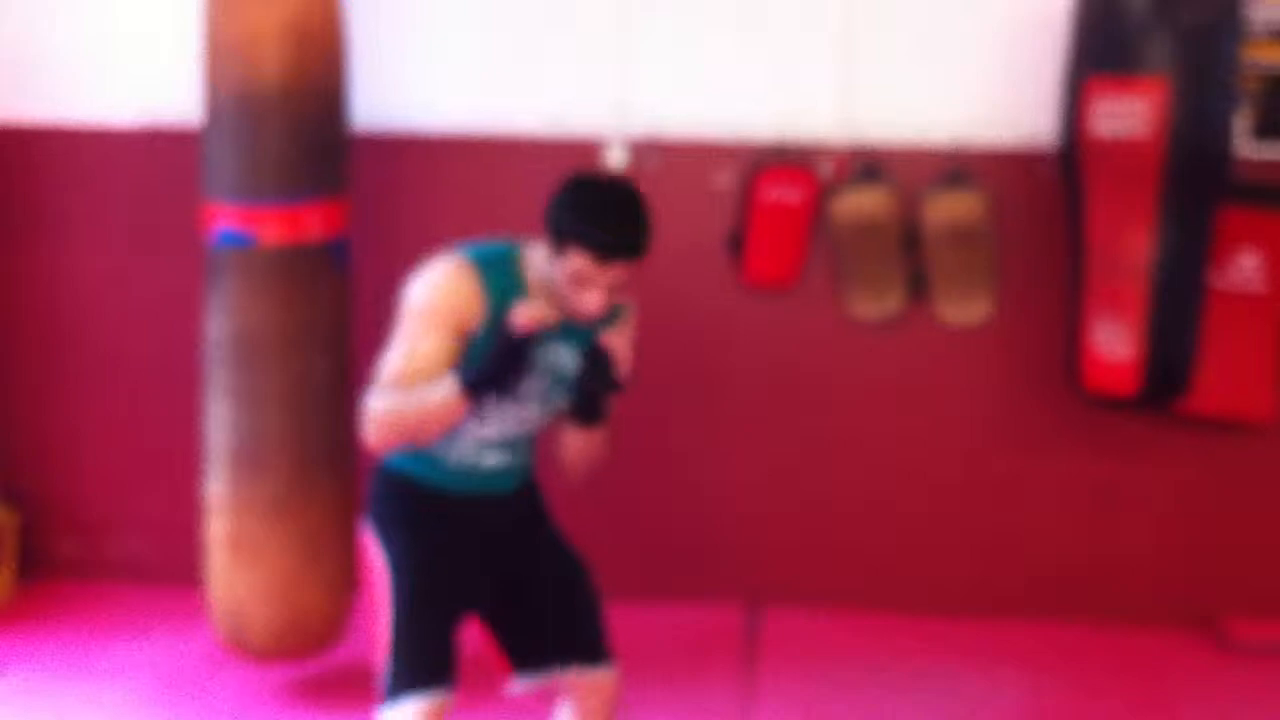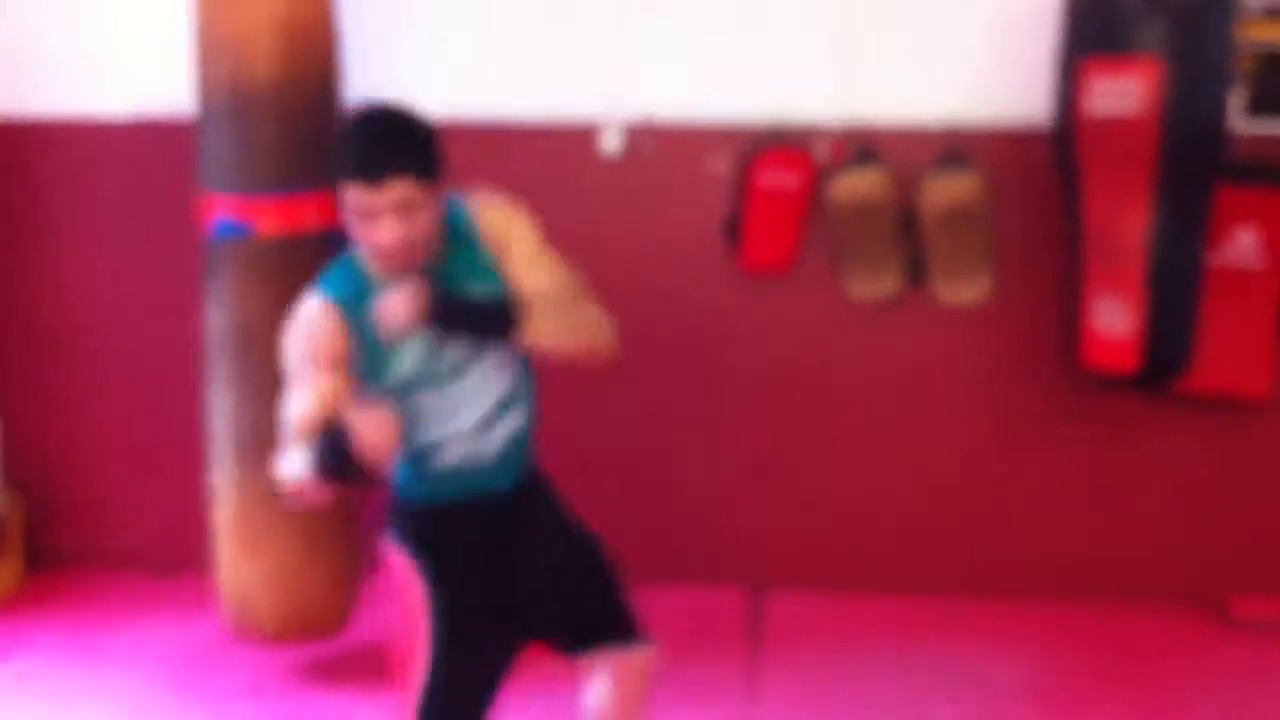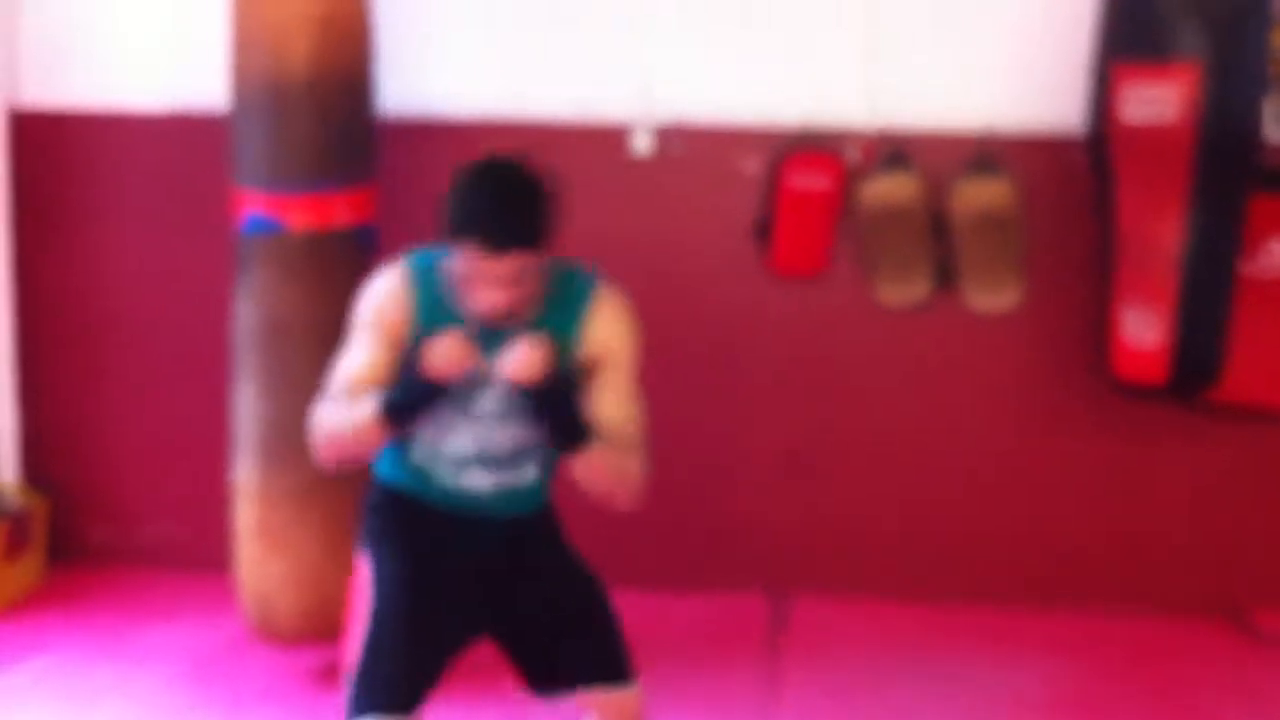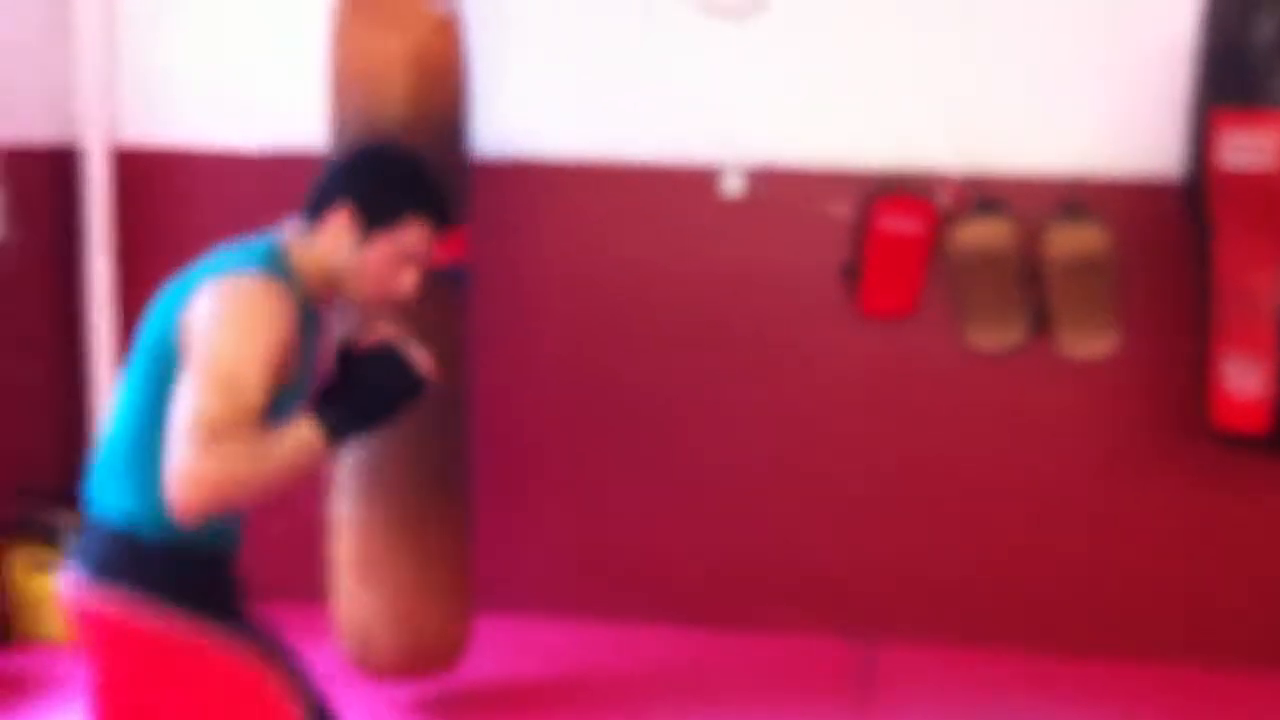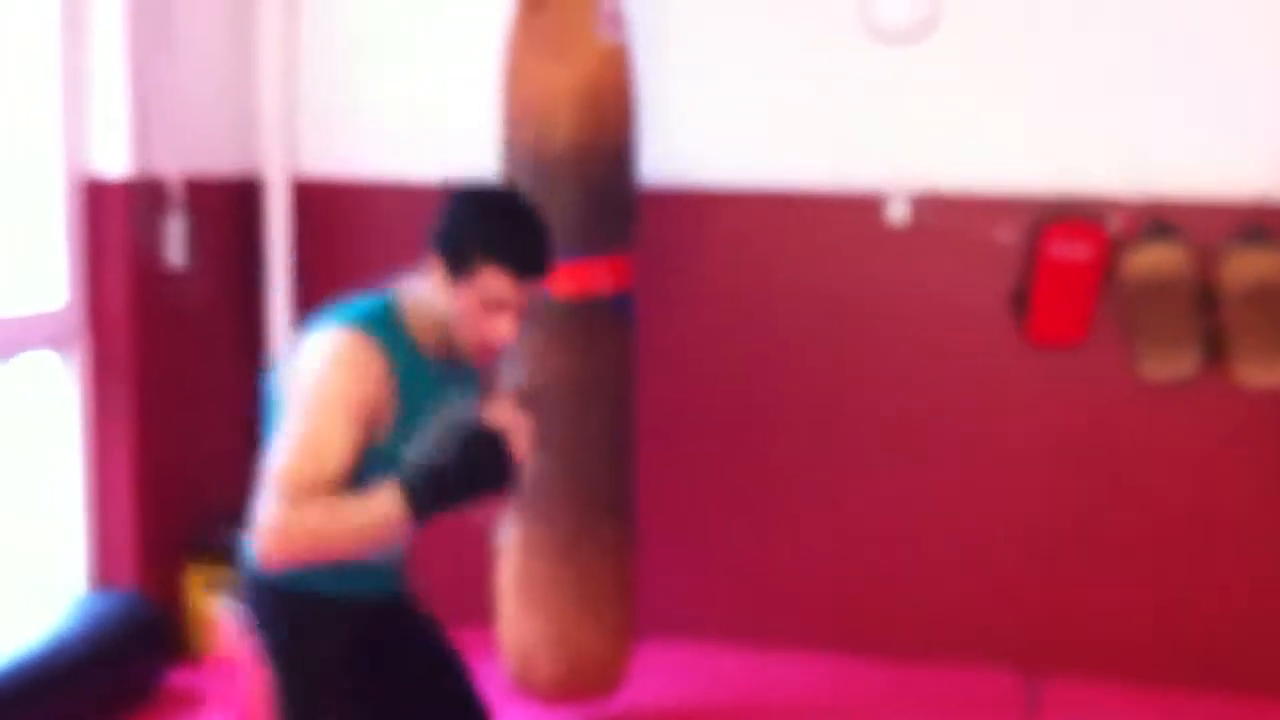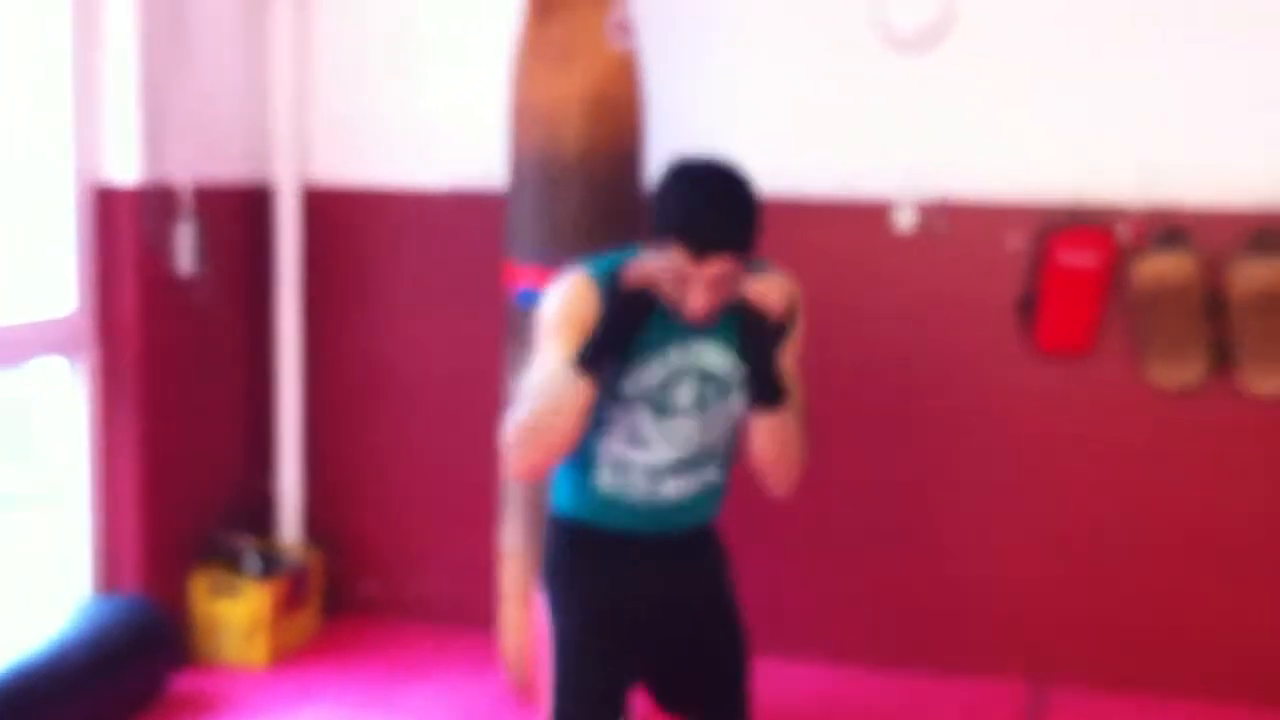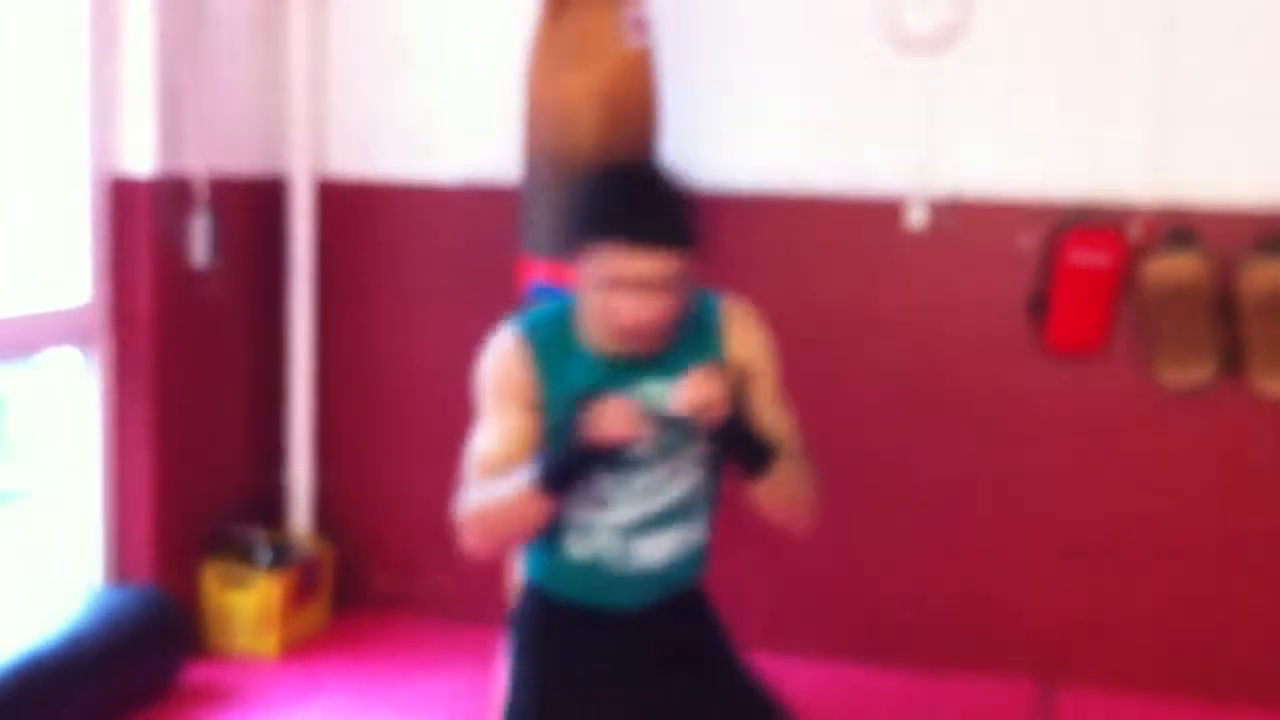
dt=0.7s
person 1, frame 1
left shoulder: (610, 316)
right shoulder: (457, 284)
left elbow: (579, 461)
right elbow: (380, 426)
left wrist: (592, 397)
right wrist: (487, 373)
left hip: (510, 506)
right hip: (419, 504)
person 1, frame 2
left shoulder: (488, 223)
right shoulder: (325, 314)
left elbow: (594, 334)
right elbow: (292, 471)
left wrist: (485, 316)
right wrist: (334, 456)
left hip: (525, 501)
right hip: (442, 530)
left knee: (630, 658)
person 1, frame 3
left shoulder: (596, 311)
right shoulder: (402, 291)
left elbow: (624, 485)
right elbow: (329, 443)
left wrist: (558, 407)
right wrist: (405, 398)
left hip: (524, 533)
right hip: (414, 527)
person 1, frame 4
left shoulder: (230, 278)
right shoulder: (254, 301)
right elbow: (197, 483)
left wrist: (346, 382)
right wrist: (346, 416)
right hip: (167, 583)
person 1, frame 5
left shoulder: (456, 350)
right shoulder: (345, 359)
left elbow: (475, 498)
right elbow: (281, 537)
left wrist: (497, 451)
right wrist: (432, 490)
left hip: (377, 608)
right hip: (297, 622)
person 1, frame 6
left shoulder: (768, 300)
right shoulder: (584, 295)
left elbow: (782, 476)
right elbow: (523, 459)
left wrist: (765, 361)
right wrist: (602, 347)
left hip: (690, 557)
right hip: (593, 558)
person 1, frame 7
left shoulder: (732, 334)
right shoulder: (525, 352)
left elbow: (799, 510)
right elbow: (478, 532)
left wrist: (740, 437)
right wrist: (565, 466)
left hip: (680, 627)
right hip: (566, 634)
